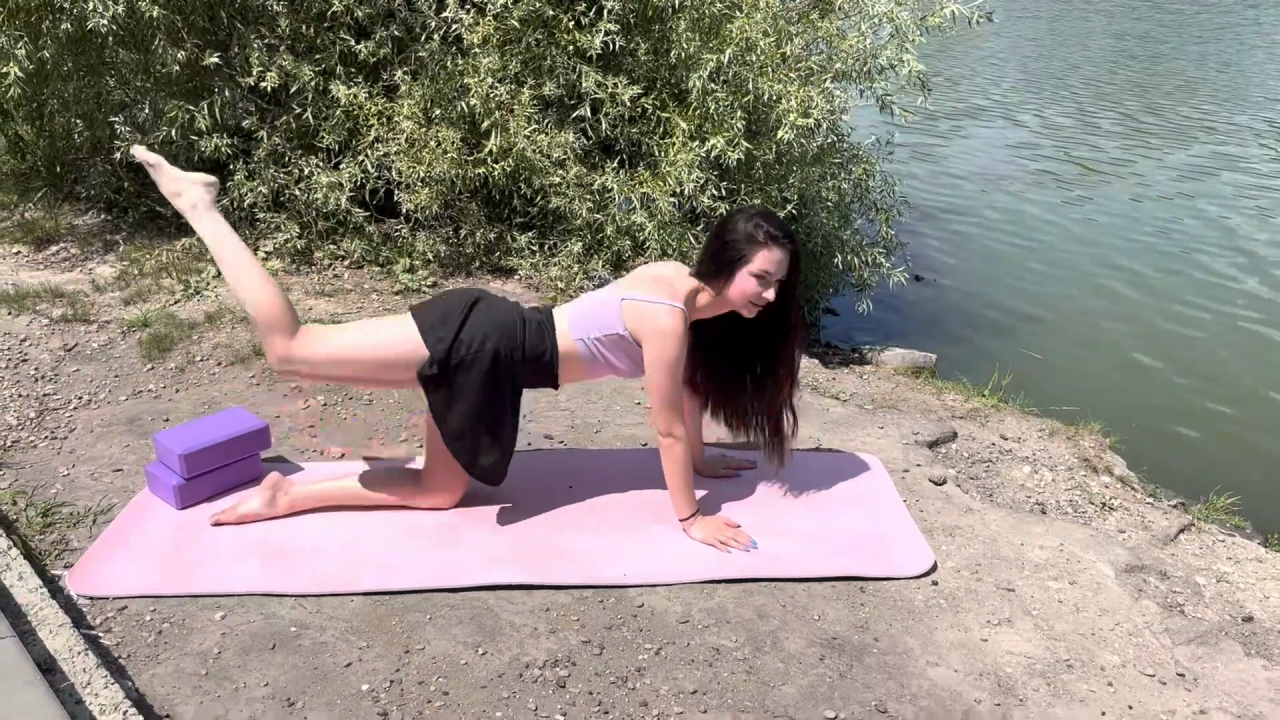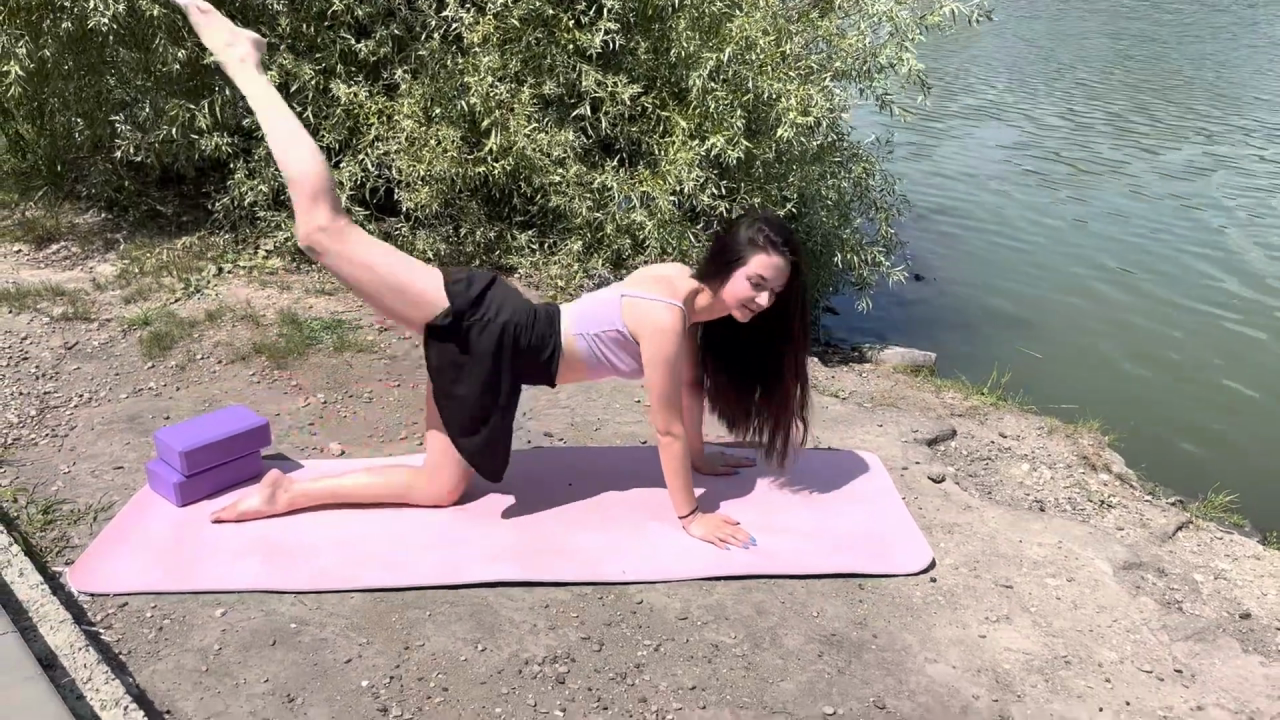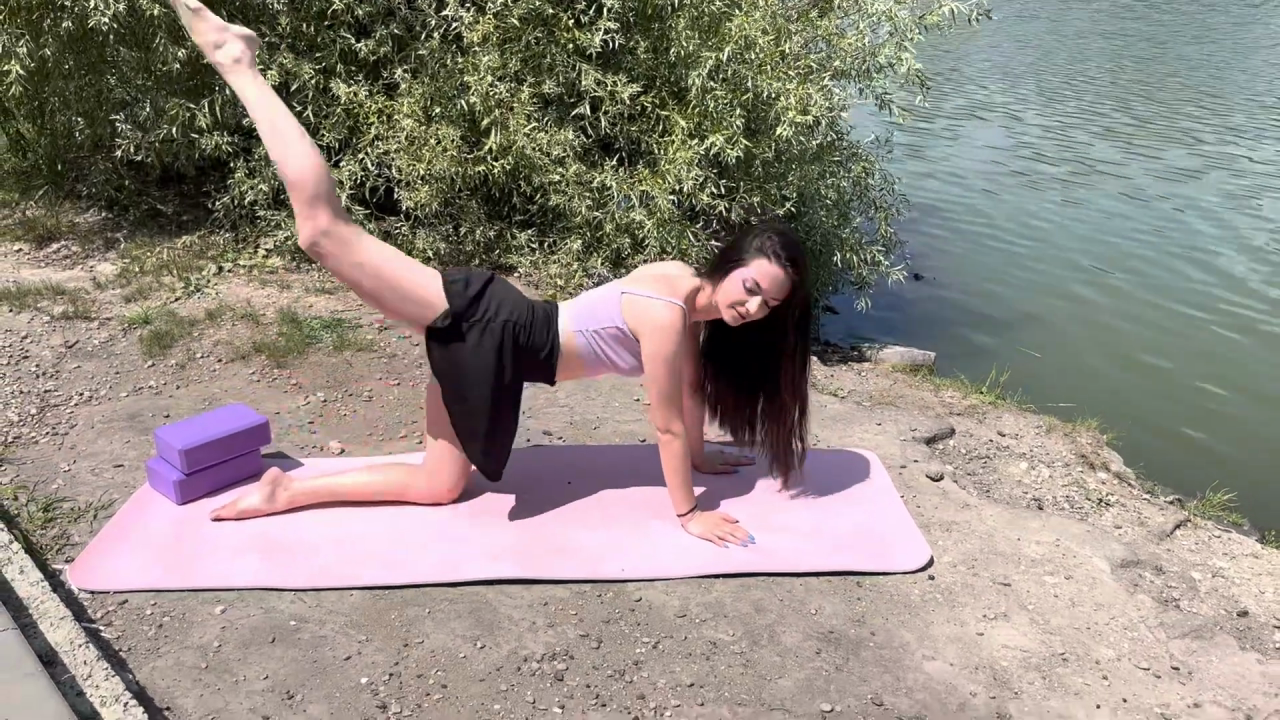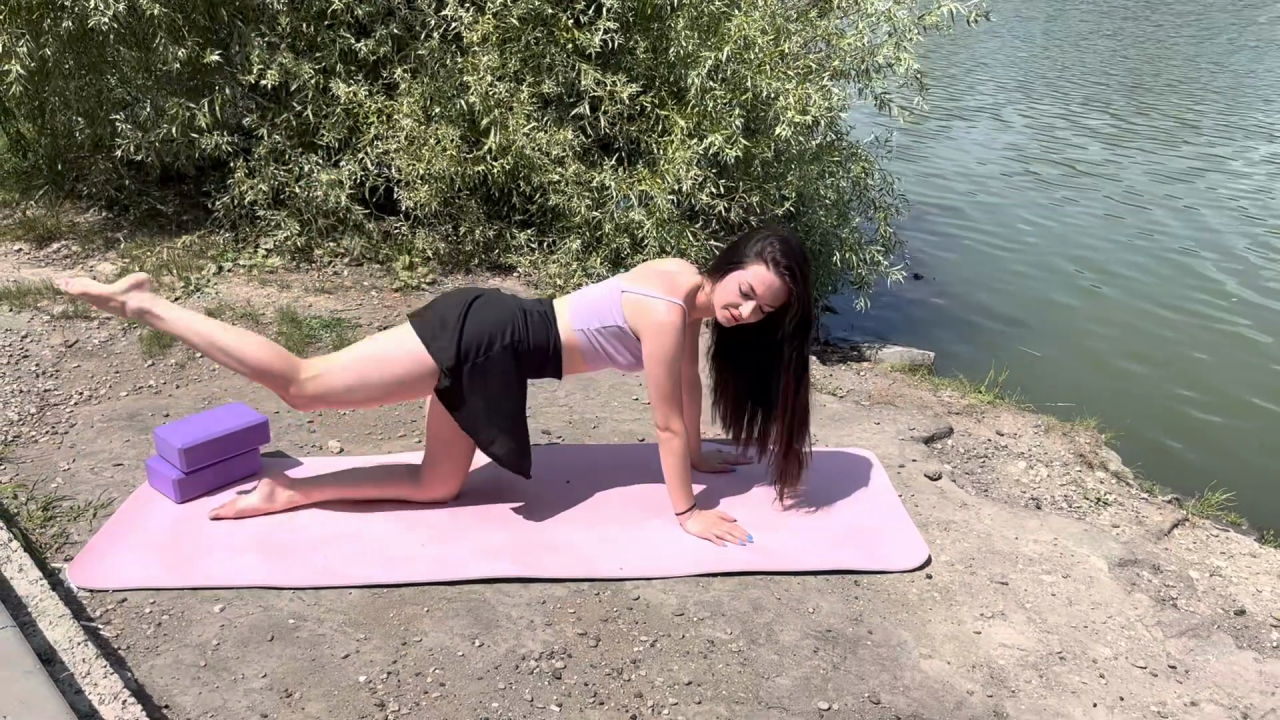
dt=0.2s
person 1, frame 1
left shoulder: (679, 278)
right shoulder: (668, 316)
left elbow: (680, 398)
right elbow: (671, 430)
left wrist: (686, 486)
right wrist: (690, 516)
left hip: (499, 338)
right hip: (478, 343)
left knee: (439, 491)
right knee: (287, 348)
left ankle: (285, 494)
right ankle: (198, 200)
person 1, frame 2
left shoulder: (685, 294)
right shoulder: (665, 312)
left elbow: (688, 391)
right elbow: (666, 423)
left wrist: (696, 458)
right wrist: (687, 512)
left hip: (486, 357)
right hip: (478, 331)
left knee: (438, 489)
right knee: (321, 225)
left ankle: (286, 494)
right ankle: (244, 65)
person 1, frame 3
left shoulder: (692, 298)
right shoulder: (665, 316)
left elbow: (687, 397)
right elbow: (667, 426)
left wrist: (696, 461)
right wrist: (685, 511)
left hip: (490, 343)
right hip: (475, 321)
left knee: (439, 488)
right knee: (323, 228)
left ankle: (285, 491)
right ankle: (239, 66)
person 1, frame 4
left shoulder: (686, 286)
right shoulder: (669, 310)
left elbow: (685, 387)
right elbow: (668, 422)
left wrist: (696, 458)
right wrist: (685, 510)
left hip: (492, 335)
right hip: (481, 339)
left knee: (437, 485)
right knee: (300, 382)
left ankle: (282, 491)
right ankle: (141, 302)
